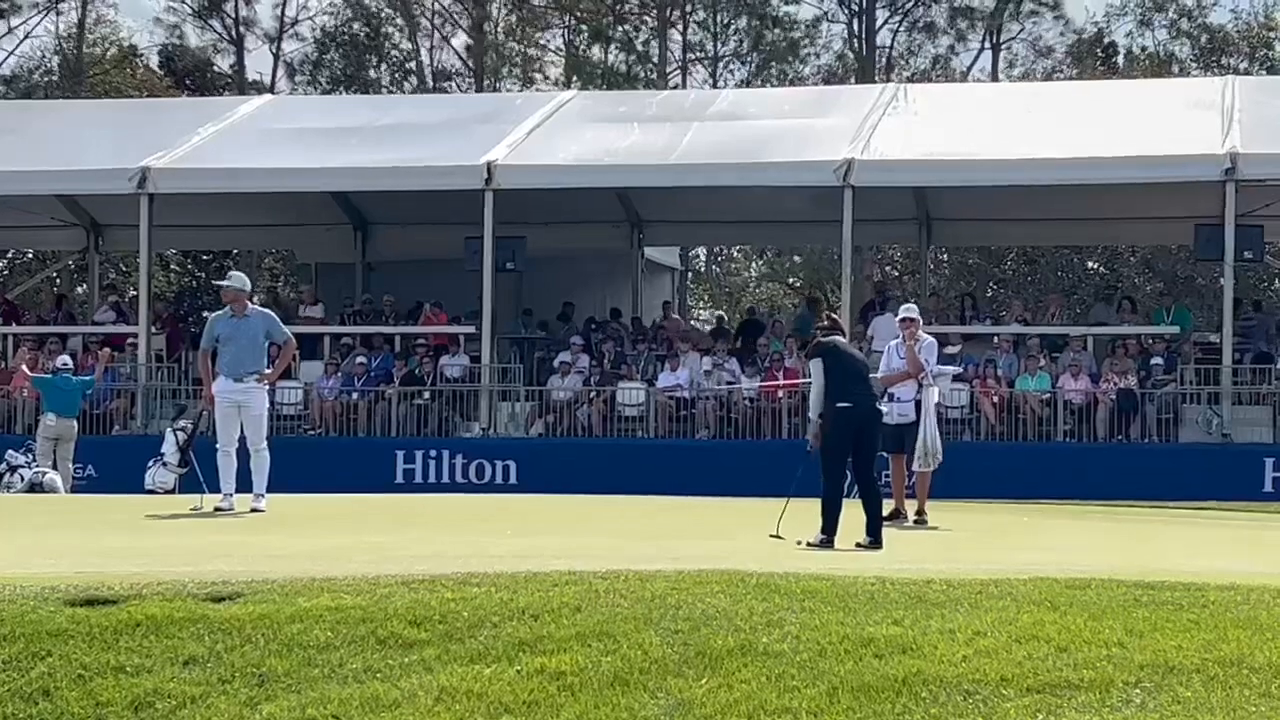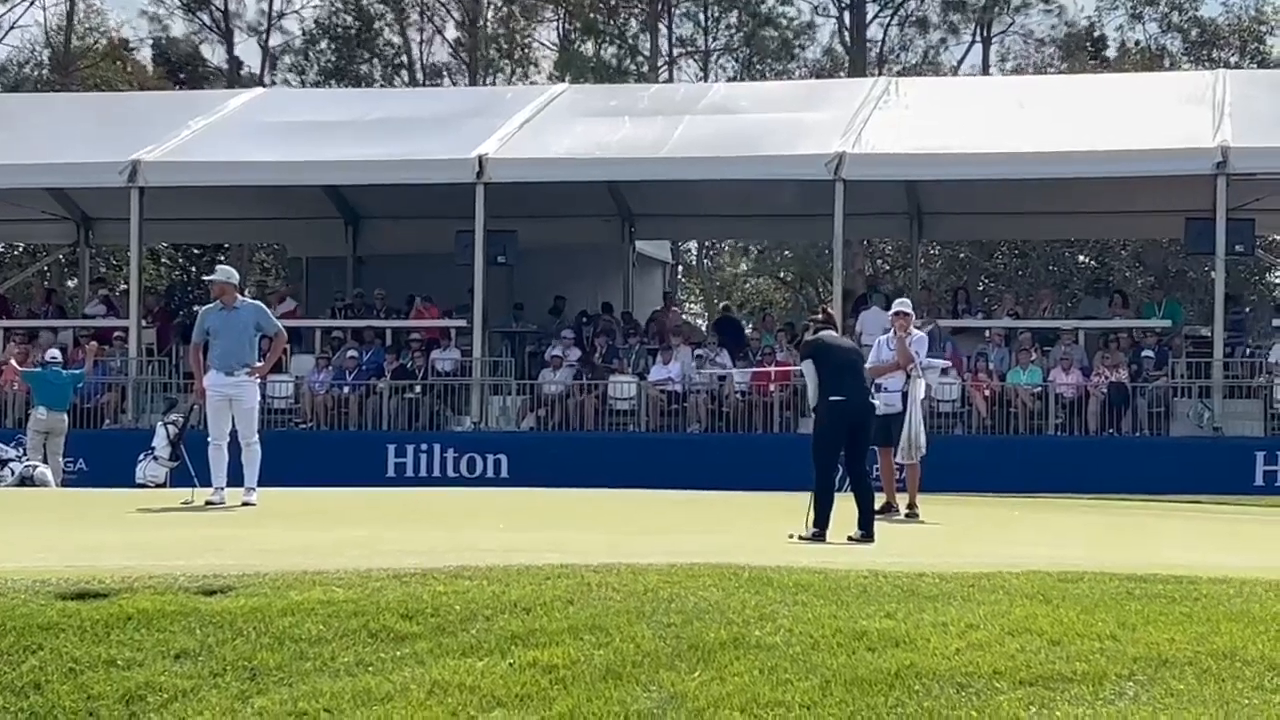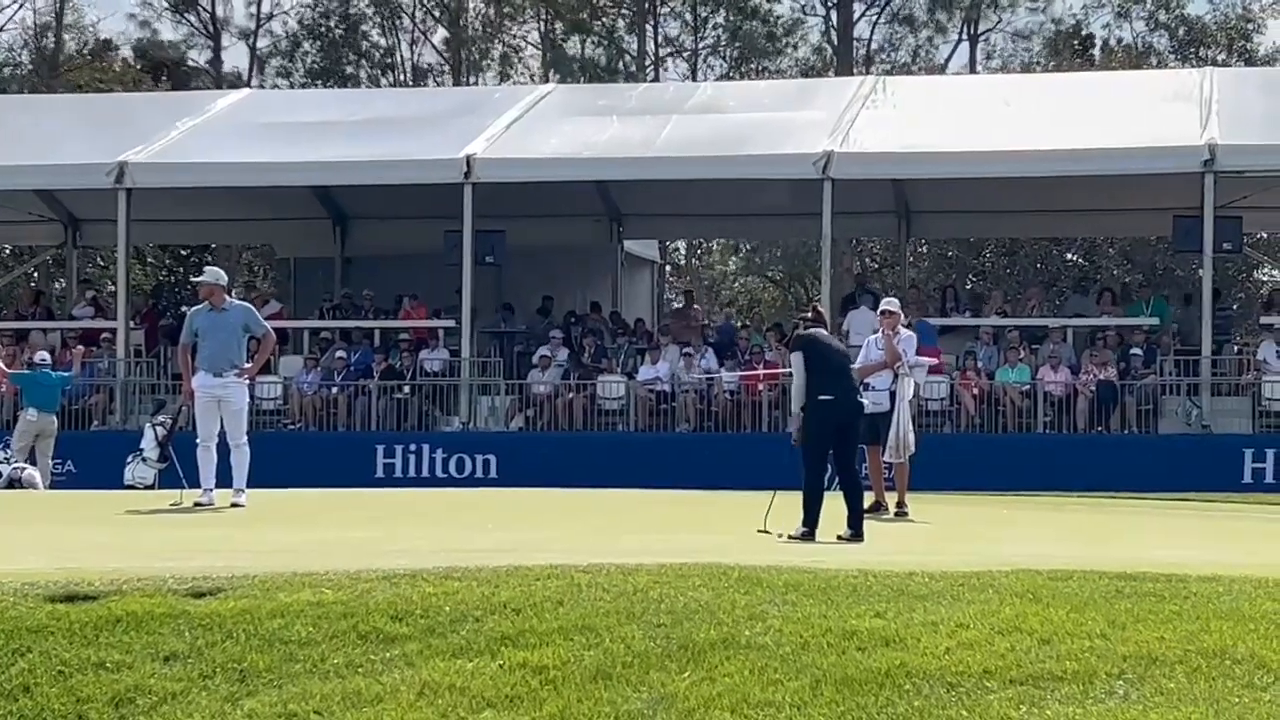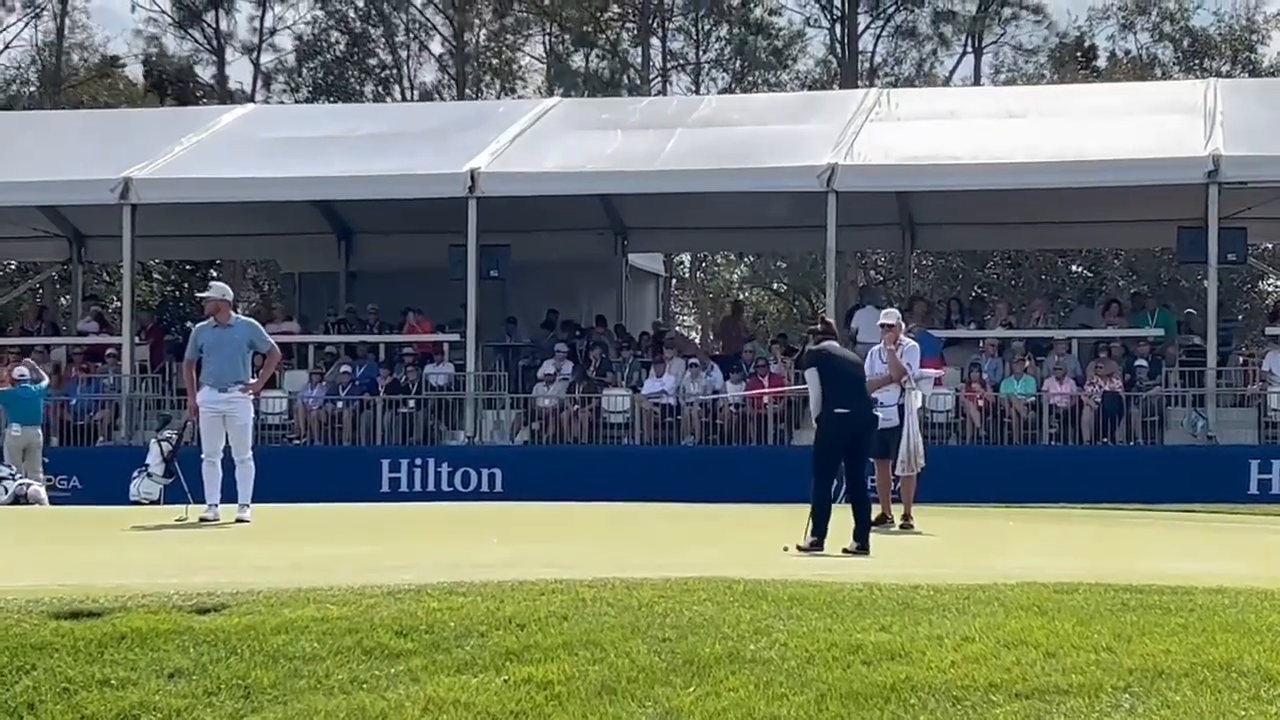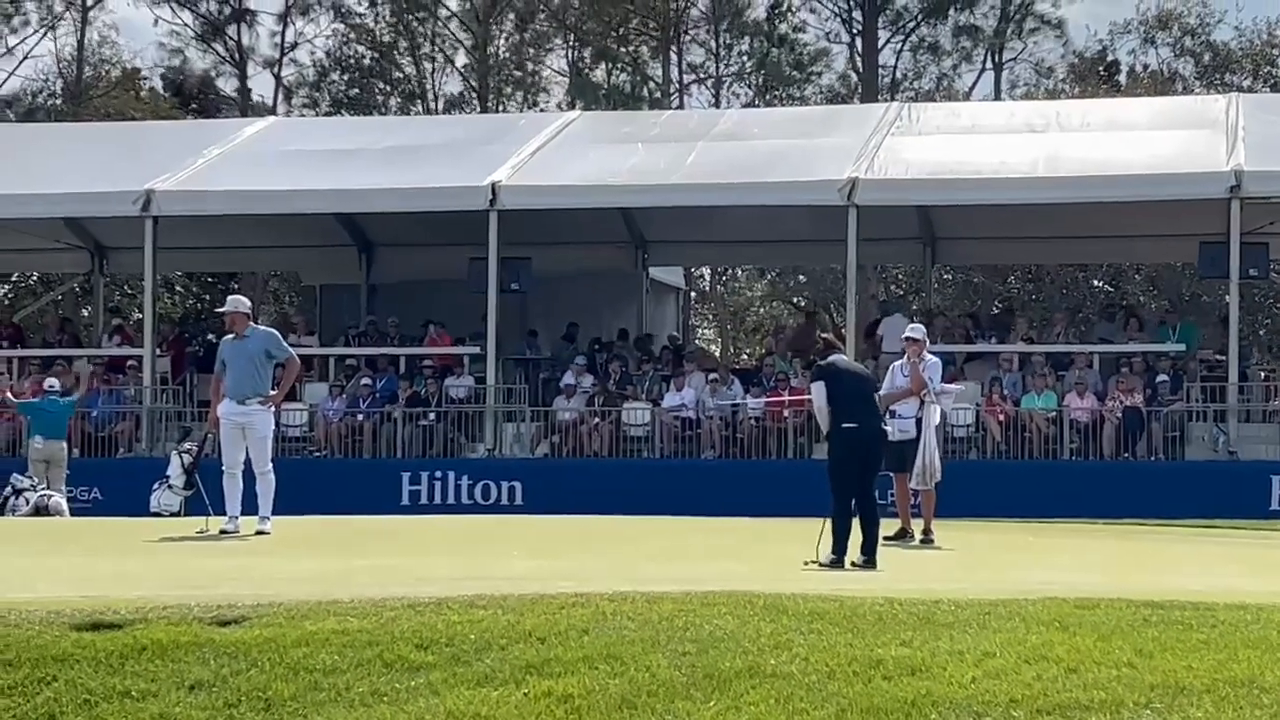
dt=1s
person 1, frame 1
left shoulder: (264, 317)
right shoulder: (216, 320)
left elbow: (290, 344)
right elbow: (204, 353)
left wrist: (274, 373)
right wrist: (207, 387)
left hip: (253, 387)
right hip: (224, 387)
left knee: (257, 444)
right knee: (225, 445)
left ankle: (259, 495)
right ankle: (227, 495)
person 1, frame 2
left shoulder: (254, 309)
right shoulder: (206, 313)
left elbow: (281, 336)
right elbow: (196, 347)
left wrist: (266, 366)
right wrist: (198, 380)
left hip: (245, 380)
right hip: (215, 380)
left knee: (249, 438)
right knee: (217, 439)
left ankle: (250, 489)
right ankle: (218, 489)
person 1, frame 3
left shoulder: (243, 310)
right shoulder: (195, 314)
left elbow: (269, 337)
right elbow: (184, 348)
left wrist: (254, 367)
right wrist: (187, 381)
left hip: (234, 381)
right hip: (203, 381)
left knee: (237, 439)
right knee: (205, 440)
left ankle: (239, 490)
right ankle: (207, 490)
person 1, frame 4
left shoulder: (248, 326)
right shoulder: (200, 330)
left elbow: (274, 353)
right elbow: (189, 363)
left wrist: (259, 383)
right wrist: (192, 396)
left hip: (238, 396)
right hip: (208, 397)
left knee: (242, 455)
right knee: (210, 455)
left ankle: (244, 506)
right ankle: (212, 506)
person 1, frame 5
left shoulder: (267, 336)
right shoulder: (225, 343)
left elbow: (293, 363)
right elbow: (218, 376)
left wrist: (279, 395)
right wrist: (214, 407)
left hip: (258, 409)
right hip: (229, 409)
left knee: (262, 467)
right knee: (231, 468)
left ankle: (264, 518)
right ankle: (232, 518)
person 2, frame 1
left shoulder: (819, 346)
right shoulder: (857, 353)
left elbow: (818, 387)
left wrist: (814, 421)
left hip: (842, 412)
right hip: (870, 412)
left knee: (833, 475)
right knee: (866, 474)
left ankle: (827, 534)
right ankle: (874, 535)
person 2, frame 2
left shoulder: (810, 344)
right shoulder: (852, 346)
left elbow: (814, 387)
right elbow: (857, 379)
left wrist: (817, 412)
left hip: (834, 407)
right hip: (863, 406)
left knee: (825, 468)
right knee: (858, 468)
left ankle: (819, 528)
right ankle: (865, 529)
person 2, frame 3
left shoulder: (801, 339)
right shoulder: (838, 345)
left elbow: (799, 381)
left wrist: (796, 415)
left hip: (823, 406)
right hip: (851, 404)
left knee: (814, 468)
right knee: (847, 467)
left ankle: (808, 528)
right ankle: (855, 528)
person 2, frame 4
left shoulder: (812, 354)
right shoulder: (853, 357)
left elbow: (816, 394)
right elbow: (860, 389)
left wrist: (817, 420)
left hip: (836, 418)
right hip: (865, 417)
left knee: (823, 479)
right knee: (857, 480)
left ankle: (816, 538)
right ankle: (861, 541)
person 2, frame 5
left shoulder: (822, 369)
right shoulder: (863, 370)
left elbow: (820, 406)
right elbow: (874, 403)
left wrist: (828, 433)
left hip: (846, 433)
right hip: (875, 432)
left knee: (842, 495)
right knee: (867, 494)
left ankle: (837, 555)
right ankle: (868, 555)
person 3, frame 1
left shoulder: (929, 343)
right shoulder: (891, 347)
left elbow: (918, 370)
right elbow: (883, 379)
left wrist: (910, 344)
right wrist: (907, 374)
left hip: (917, 409)
right hip: (893, 410)
right knee: (895, 458)
left ankle: (921, 510)
right ankle: (899, 508)
person 3, frame 2
left shoulder: (919, 338)
right shoulder: (881, 341)
left elbow: (908, 362)
right elbow: (871, 370)
left wrist: (901, 336)
right wrist: (895, 365)
left hip: (904, 402)
right hip: (881, 402)
right knee: (883, 452)
left ankle: (912, 503)
right ankle: (890, 501)
person 3, frame 3
left shoulder: (908, 337)
right shoulder: (871, 341)
left elbow: (896, 361)
right elbow: (859, 371)
left wrist: (888, 335)
right wrist: (883, 364)
left hip: (892, 400)
right hip: (869, 401)
right knee: (872, 452)
left ankle: (901, 502)
right ankle: (879, 501)
person 3, frame 4
left shoulder: (910, 348)
right shoulder: (874, 352)
left elbow: (900, 375)
left wrist: (891, 348)
right wrist: (888, 378)
left hip: (900, 414)
right hip: (877, 414)
right knee: (881, 465)
left ankle: (907, 515)
right ankle: (885, 513)
person 3, frame 5
left shoulder: (933, 363)
right shoulder: (896, 366)
left elbow: (920, 387)
right elbow: (883, 399)
left wrist: (913, 361)
right wrist: (908, 391)
left hip: (918, 428)
right hip: (895, 428)
right knee: (899, 479)
left ankle: (927, 529)
right ankle: (905, 528)
